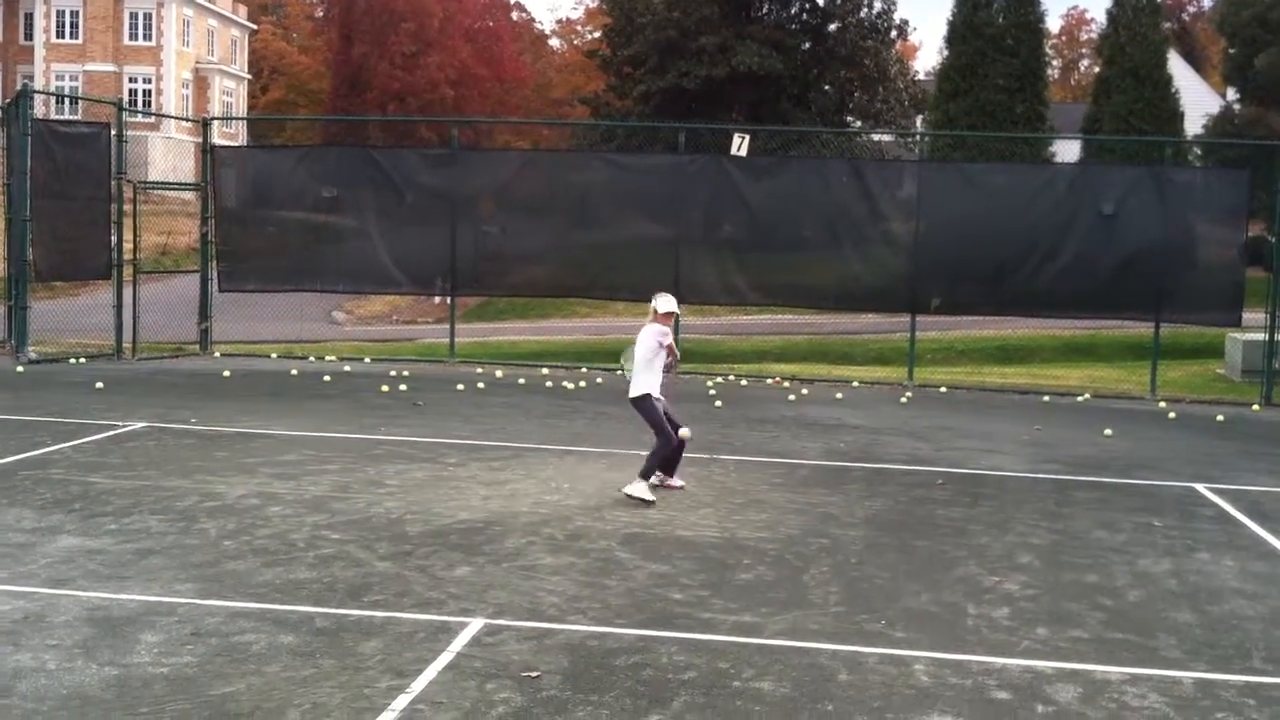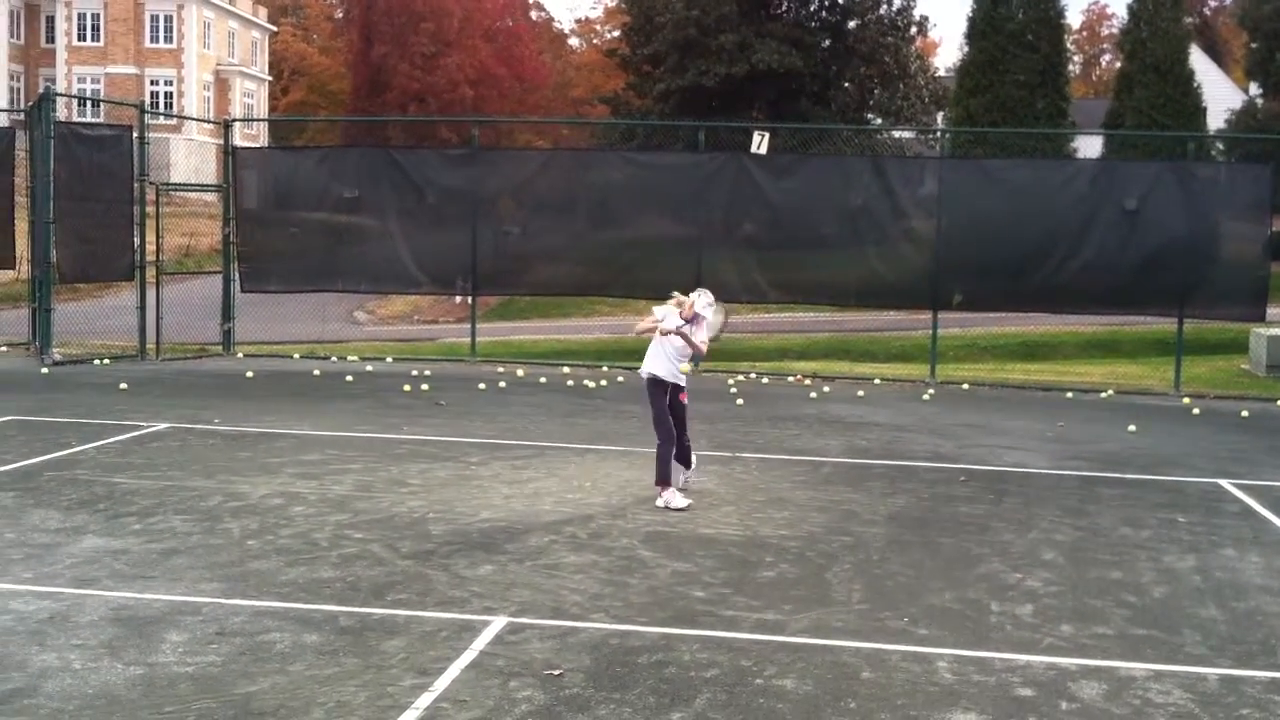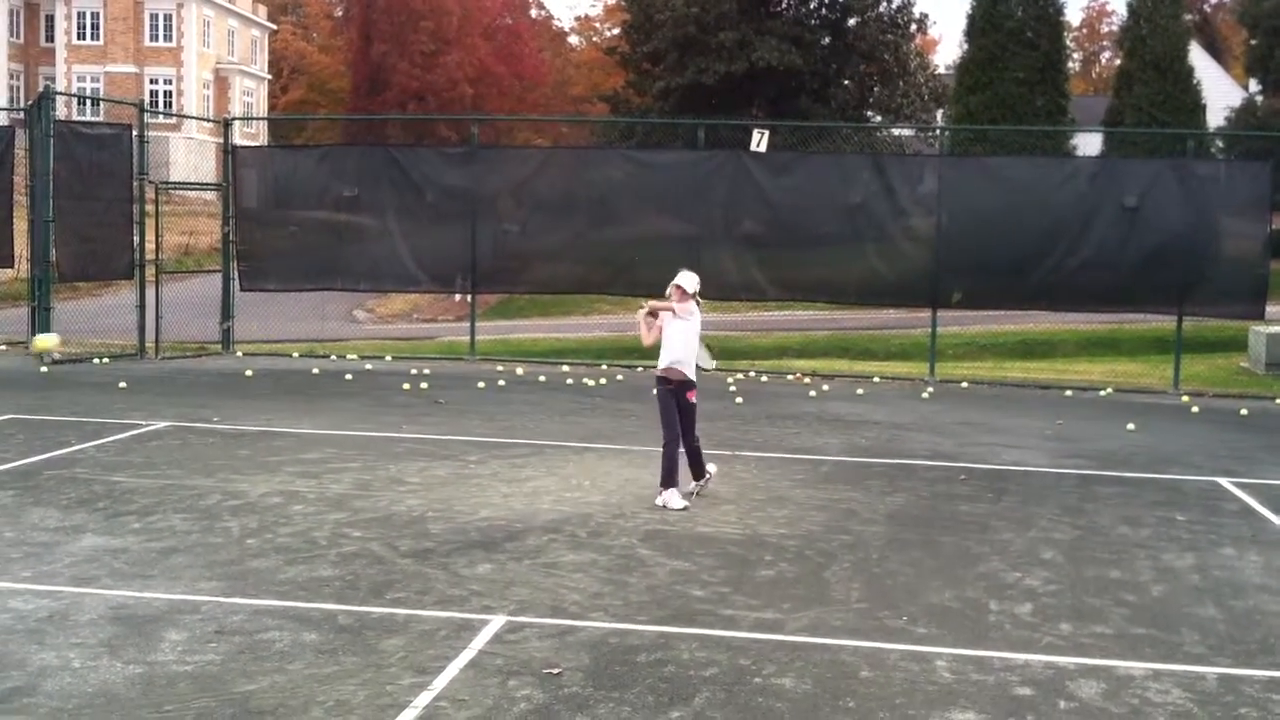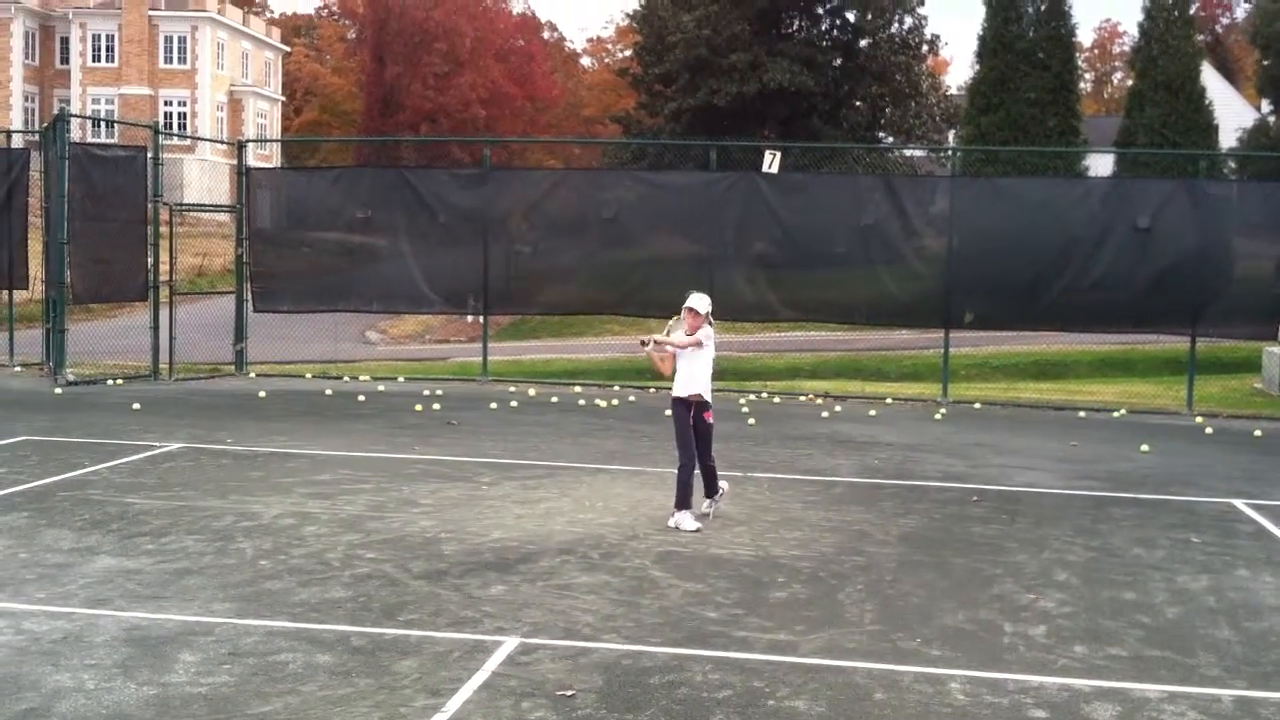
dt=0.3s
person 1, frame 1
left shoulder: (649, 330)
right shoulder: (661, 331)
right elbow: (674, 356)
left wrist: (663, 364)
right wrist: (669, 362)
left hip: (651, 394)
right hip: (644, 396)
left knee: (679, 433)
right knee: (667, 440)
left ankle: (664, 474)
right ankle: (639, 483)
person 1, frame 2
left shoulder: (700, 325)
right shoulder: (667, 311)
left elbow: (702, 351)
right elbow: (639, 329)
left wrist: (685, 334)
right wrist: (660, 328)
left hip: (677, 384)
right hip: (656, 379)
left knee: (681, 436)
right knee: (667, 437)
left ankle: (686, 467)
right ankle: (665, 491)
person 1, frame 3
left shoulder: (691, 309)
right shoulder: (663, 316)
left elbow: (654, 305)
right elbow: (647, 342)
left wrist: (650, 310)
right wrist: (644, 317)
left hip: (685, 381)
right hip: (665, 380)
left knee: (689, 437)
right knee: (672, 437)
left ankle: (702, 474)
right ankle: (667, 491)
person 1, frame 4
left shoulder: (706, 332)
right shoulder: (675, 338)
left elbow: (684, 343)
right elbow: (667, 372)
left wrist: (659, 339)
right wrist: (652, 352)
left hip: (702, 402)
right hip: (680, 401)
left knee: (705, 457)
right knee: (687, 458)
left ankle: (714, 492)
right ankle: (681, 512)
